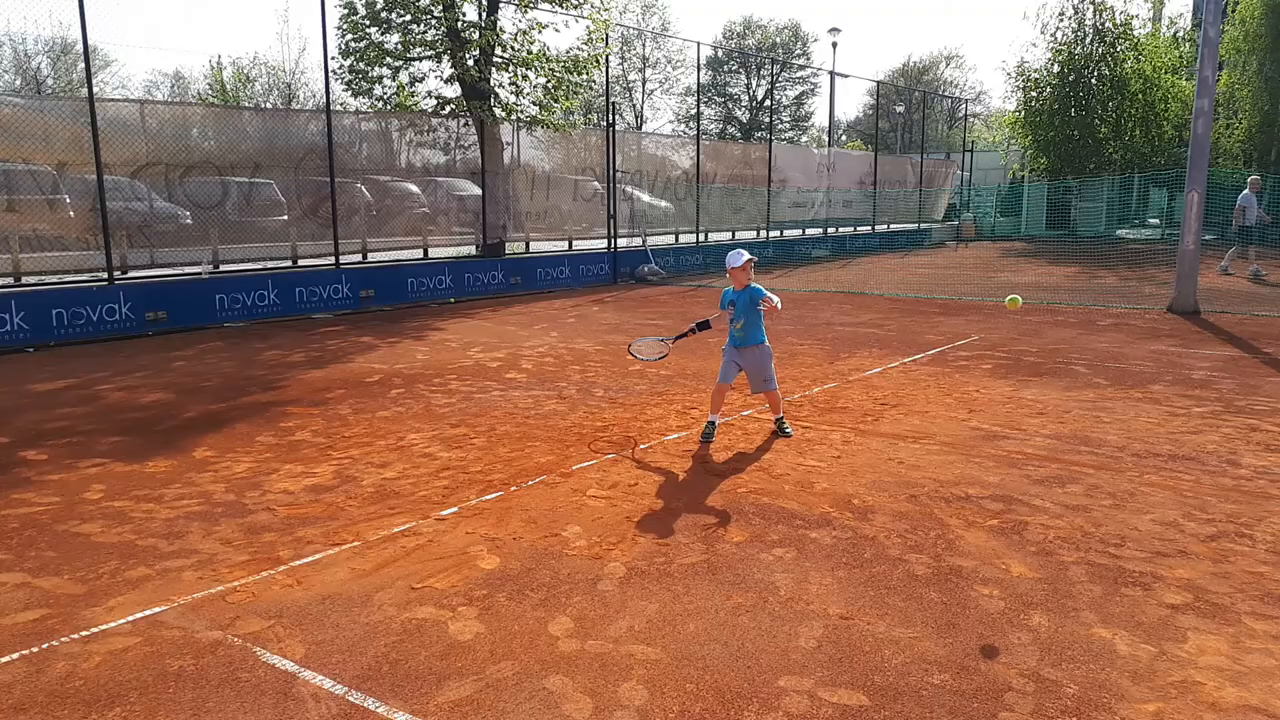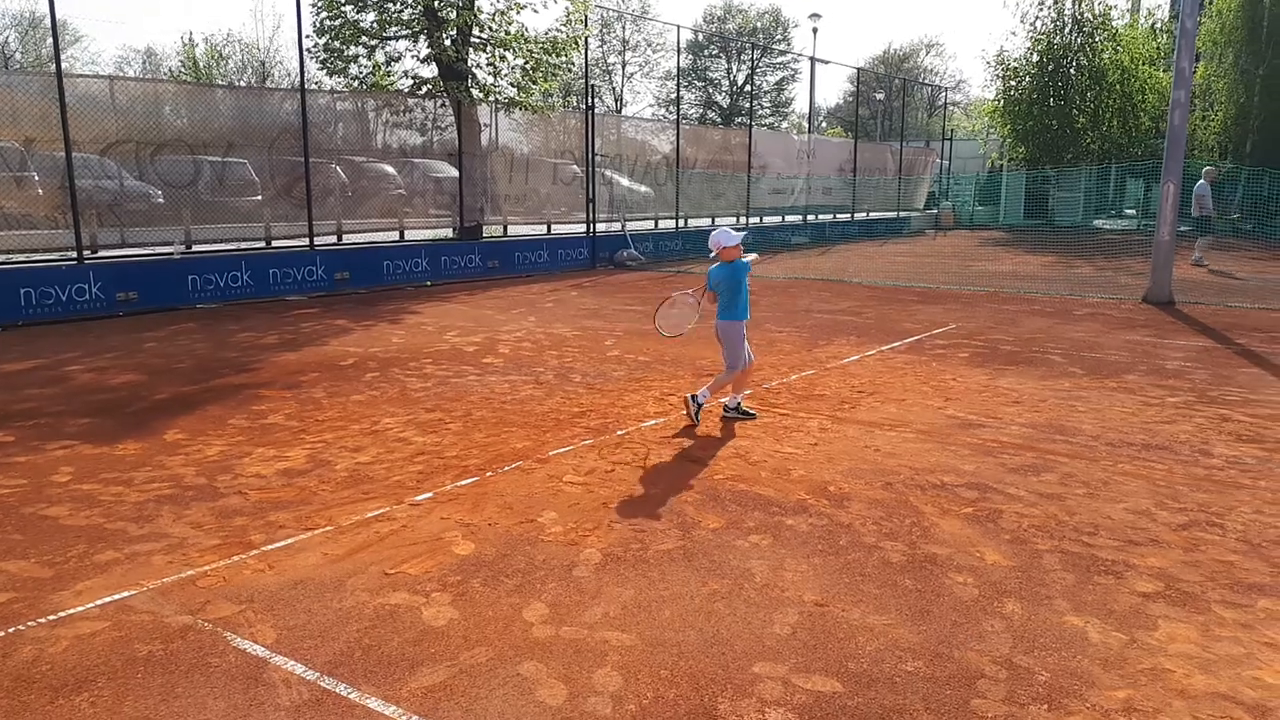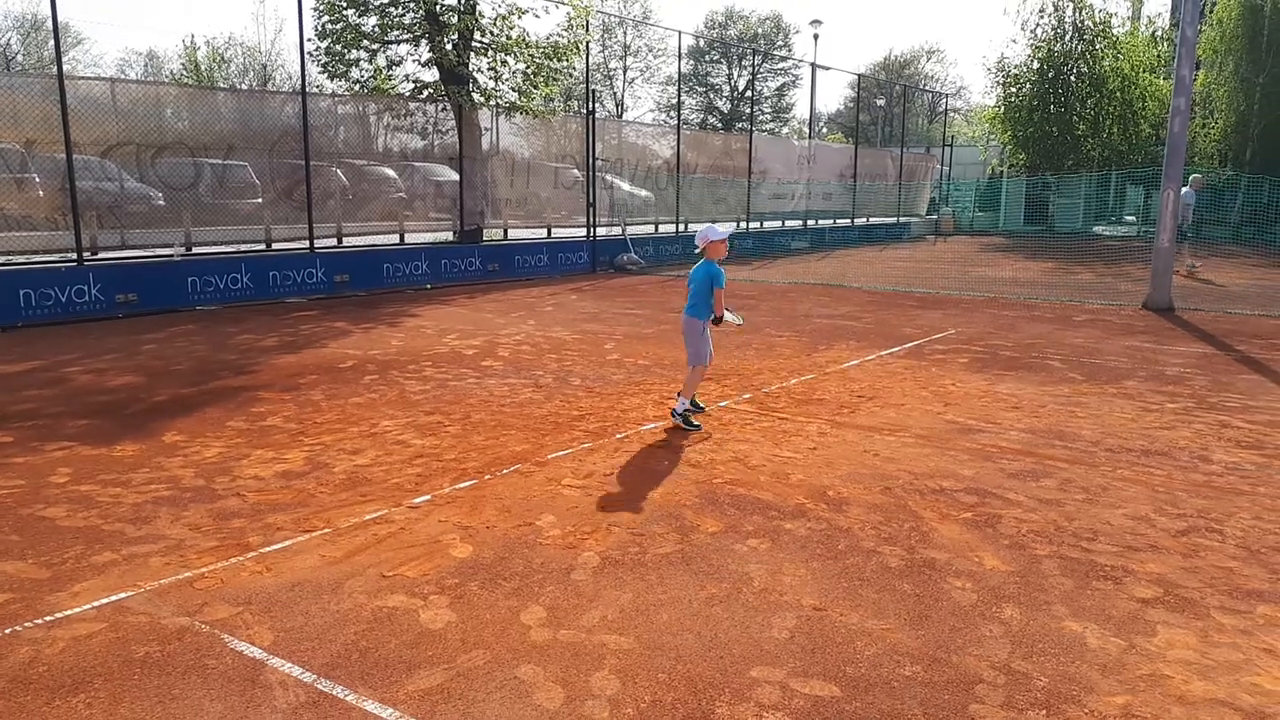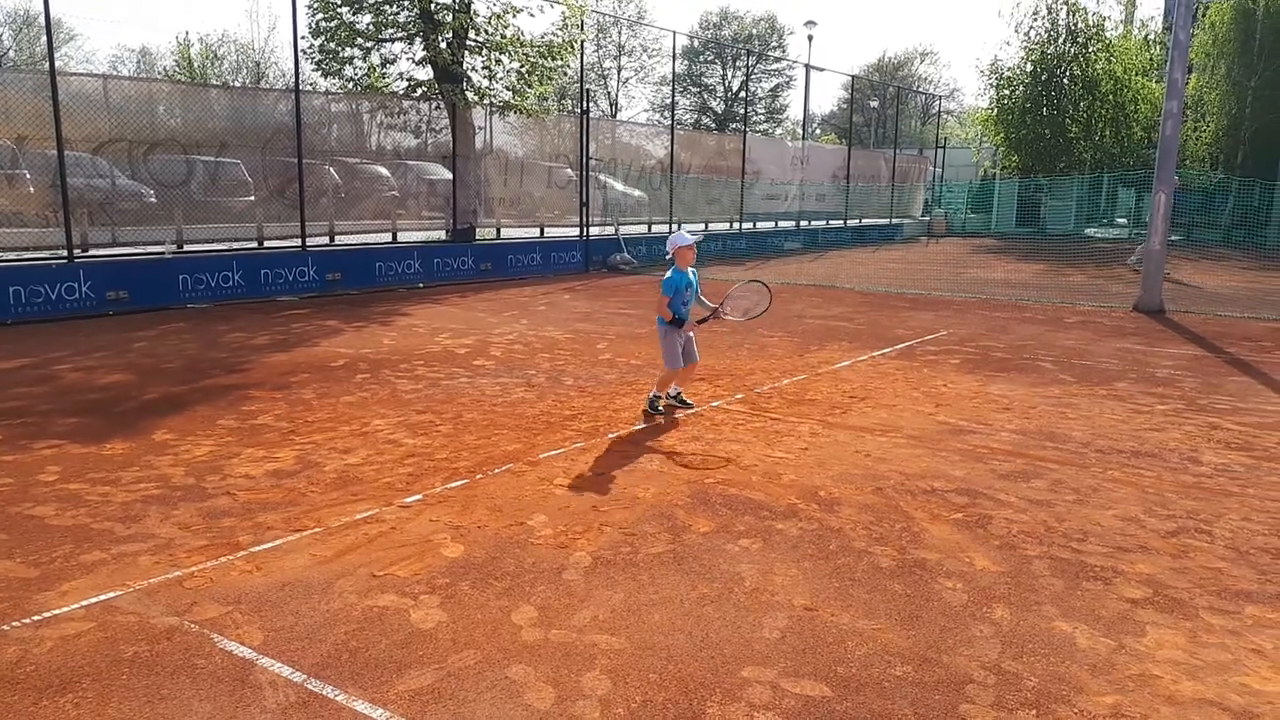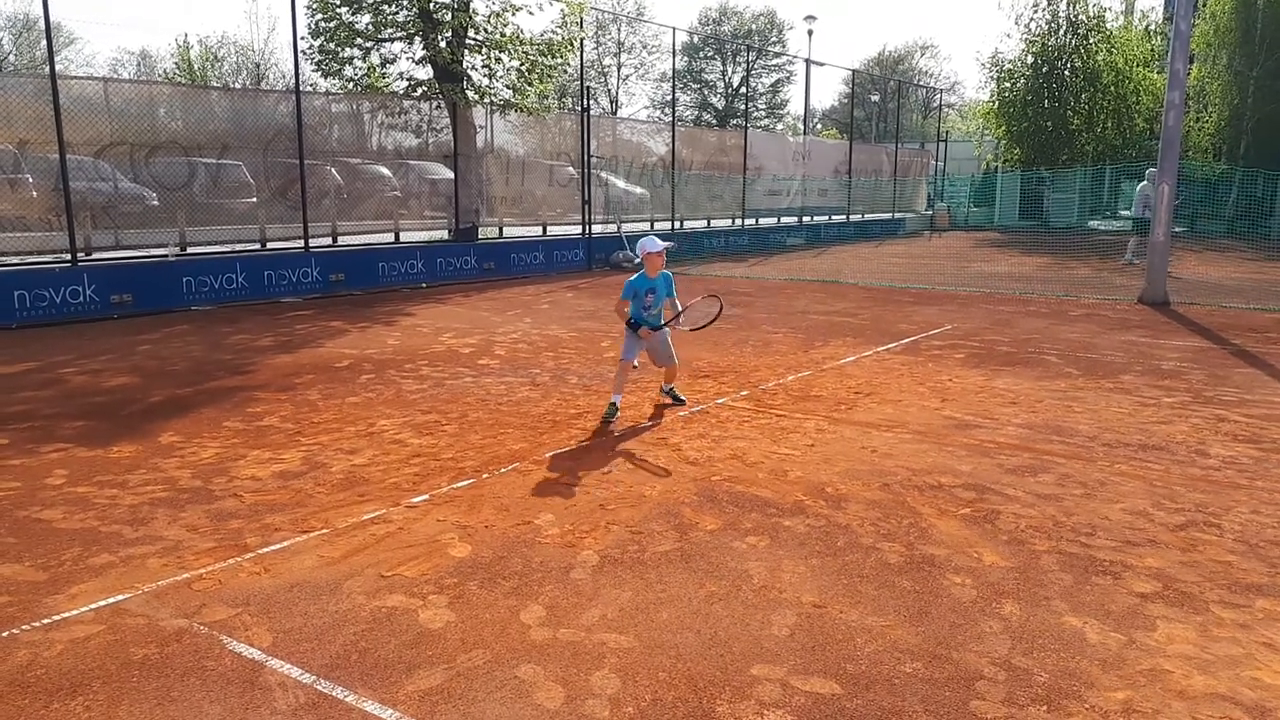
dt=0.5s
person 1, frame 1
left shoulder: (756, 292)
right shoulder: (727, 294)
left elbow: (776, 302)
left wrist: (773, 307)
left hip: (757, 349)
right hip: (734, 349)
left knee: (770, 391)
right knee: (721, 386)
left ankle: (779, 419)
right ankle: (712, 424)
person 1, frame 2
left shoulder: (713, 272)
right shoulder: (739, 266)
right elbow: (752, 257)
right wrist: (748, 257)
left hip: (724, 323)
right hip: (733, 325)
left knee: (747, 365)
right knee: (733, 372)
left ankle: (733, 405)
right ankle: (698, 400)
person 1, frame 3
left shoulder: (698, 267)
right shoulder: (716, 271)
right elbow: (718, 304)
right wrist: (716, 319)
left hip: (694, 319)
right hip: (697, 321)
left knee: (703, 362)
right knee: (699, 365)
left ankle: (687, 397)
right ankle: (680, 411)
person 1, frame 4
left shoulder: (692, 273)
right shoulder: (672, 278)
left elbow: (697, 297)
right elbow: (661, 308)
left wrist: (711, 307)
right wrist: (680, 323)
left hip: (684, 327)
right hip: (669, 328)
left knee: (692, 364)
right knee: (674, 369)
left ankle: (673, 394)
right ankle: (655, 396)
person 1, frame 5
left shoulder: (667, 277)
right shoulder: (634, 283)
left elbow: (673, 301)
right elbow: (619, 308)
left wrist: (678, 315)
right wrist: (635, 327)
left hip: (658, 330)
right hip: (637, 330)
left knee: (672, 365)
right knee: (625, 364)
left ankle: (668, 388)
right ankle: (614, 405)
